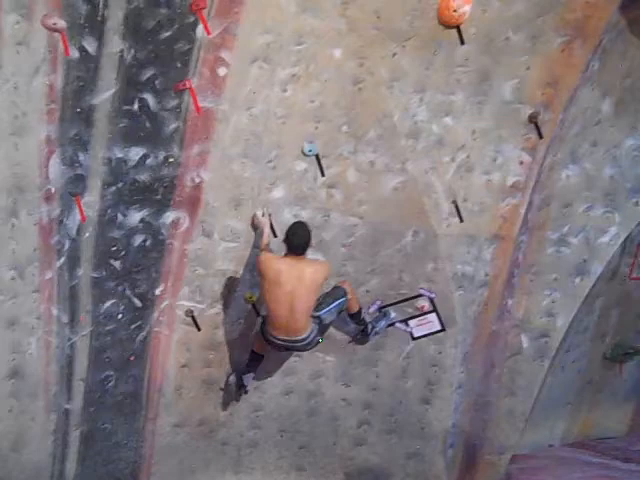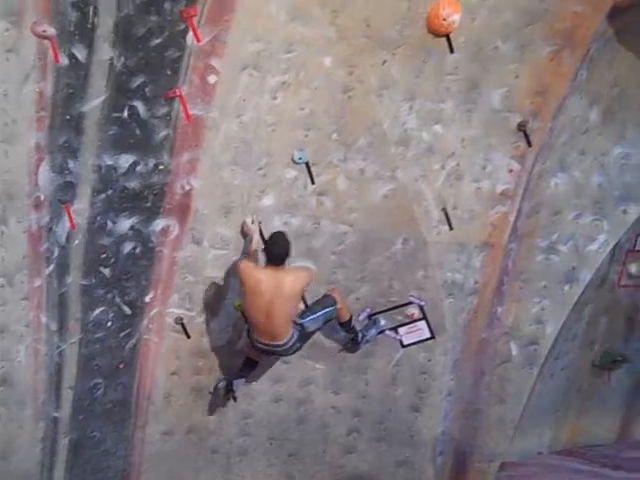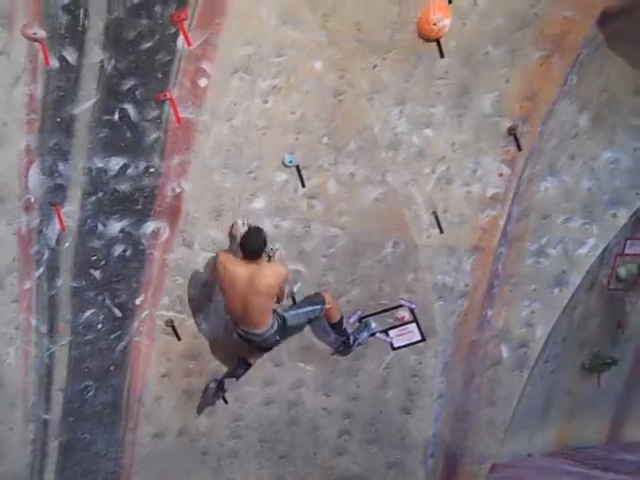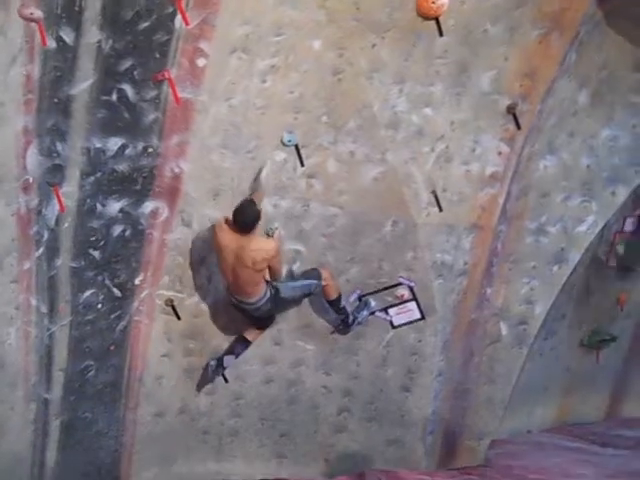
dt=0.2s
person 1, frame 1
left shoulder: (266, 261)
right shoulder: (321, 268)
left hip: (274, 339)
right hip: (306, 340)
right knee: (346, 288)
left ankle: (244, 377)
right ankle: (364, 330)
person 1, frame 2
left shoulder: (245, 269)
right shoulder: (301, 276)
left hip: (257, 342)
right hip: (285, 344)
right knee: (335, 297)
left ankle: (233, 383)
right ankle: (354, 337)
person 1, frame 3
left shoulder: (222, 262)
right shoulder: (277, 272)
left hip: (242, 330)
right hip: (269, 331)
left knee: (260, 345)
right knee: (326, 299)
left ankle: (219, 386)
right ankle: (346, 340)
person 1, frame 4
left shoulder: (220, 230)
right shoulder: (268, 247)
left elbow: (242, 223)
right elbow: (276, 275)
left hip: (236, 299)
right hip: (262, 303)
left knee: (260, 325)
right knee: (324, 276)
left ankle: (219, 364)
right ankle: (348, 318)
